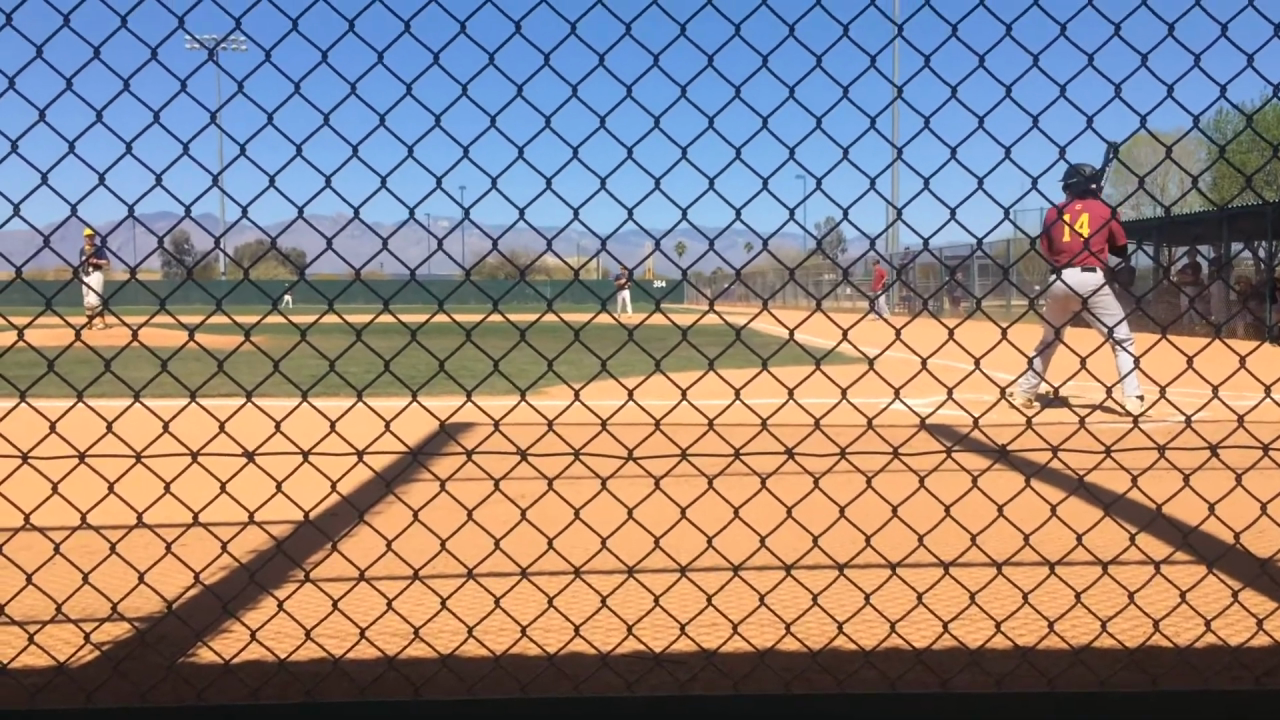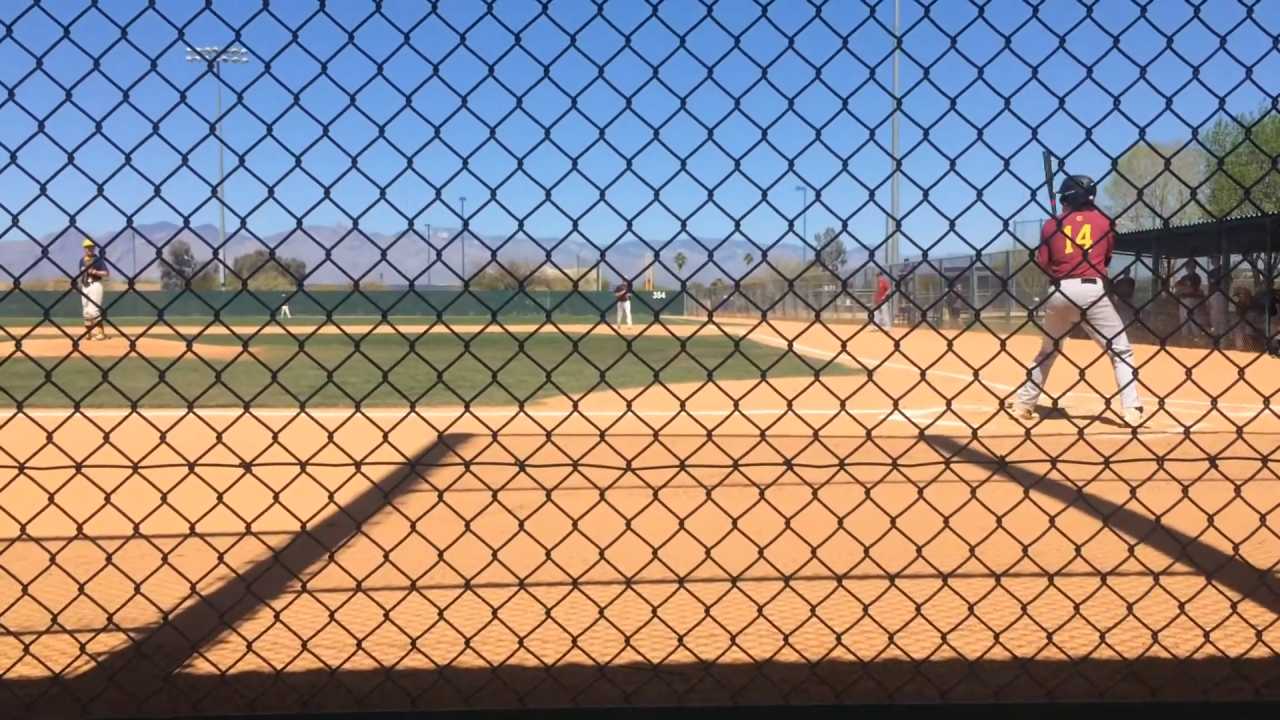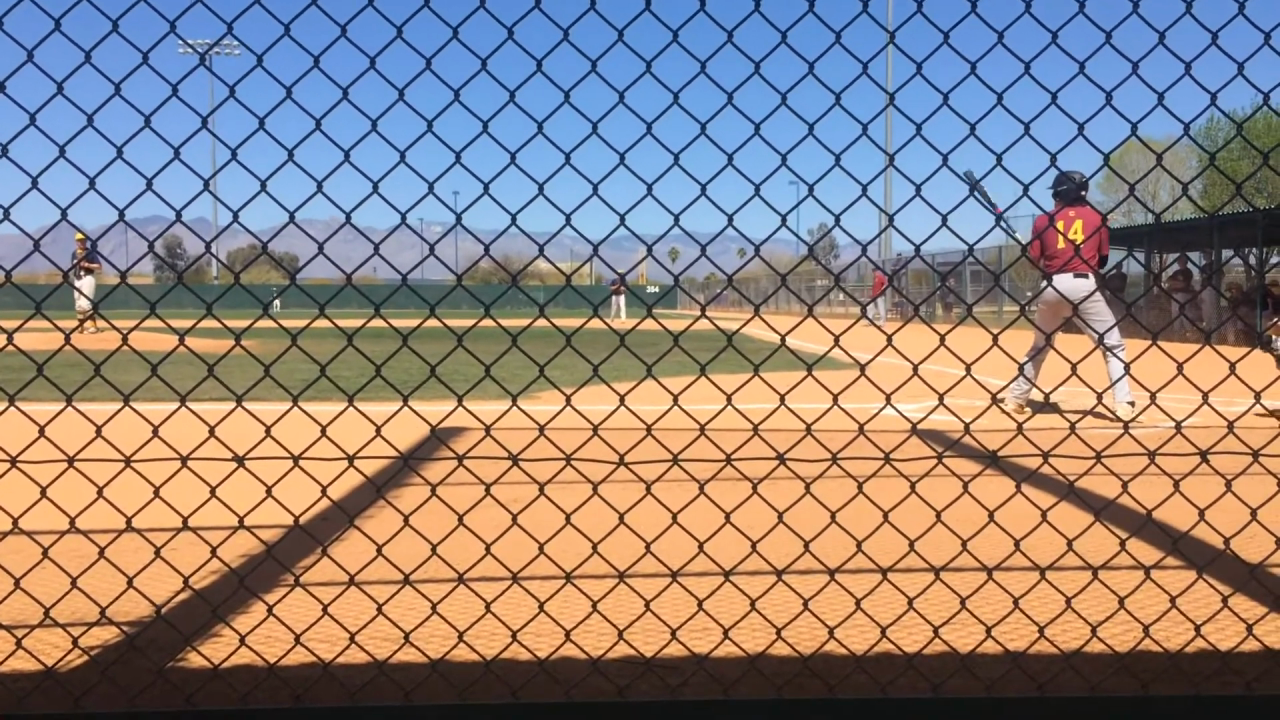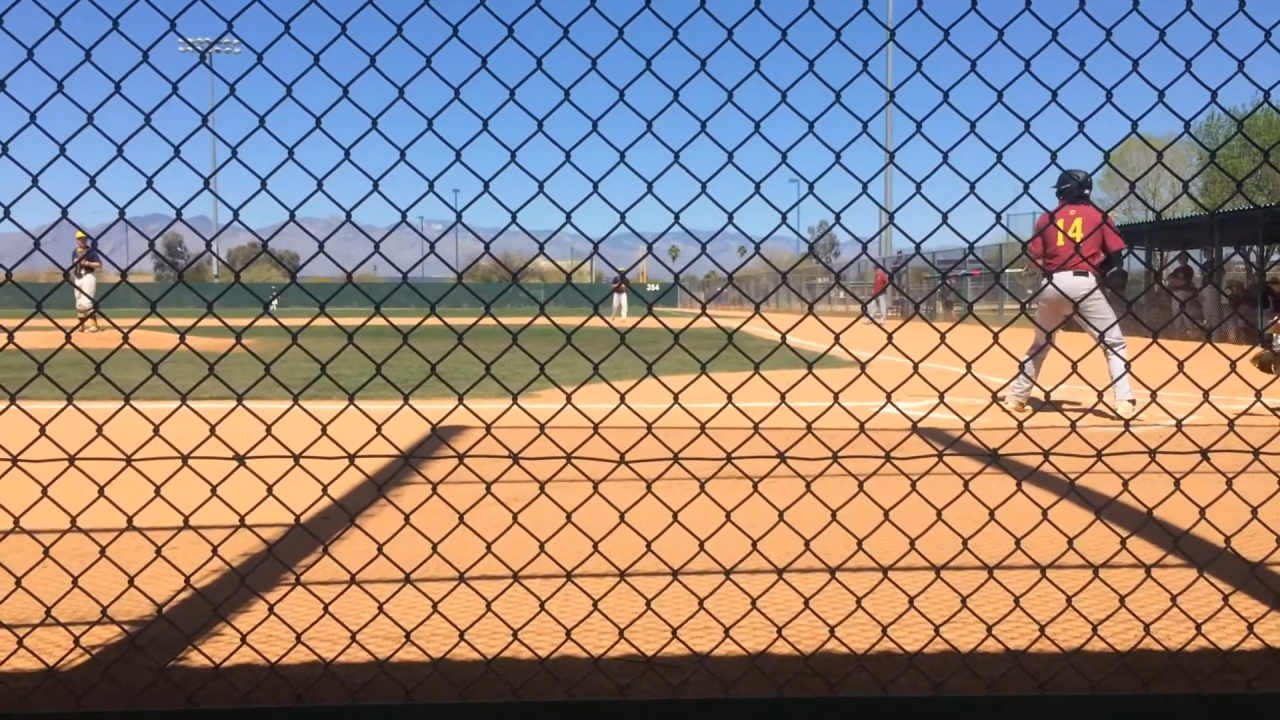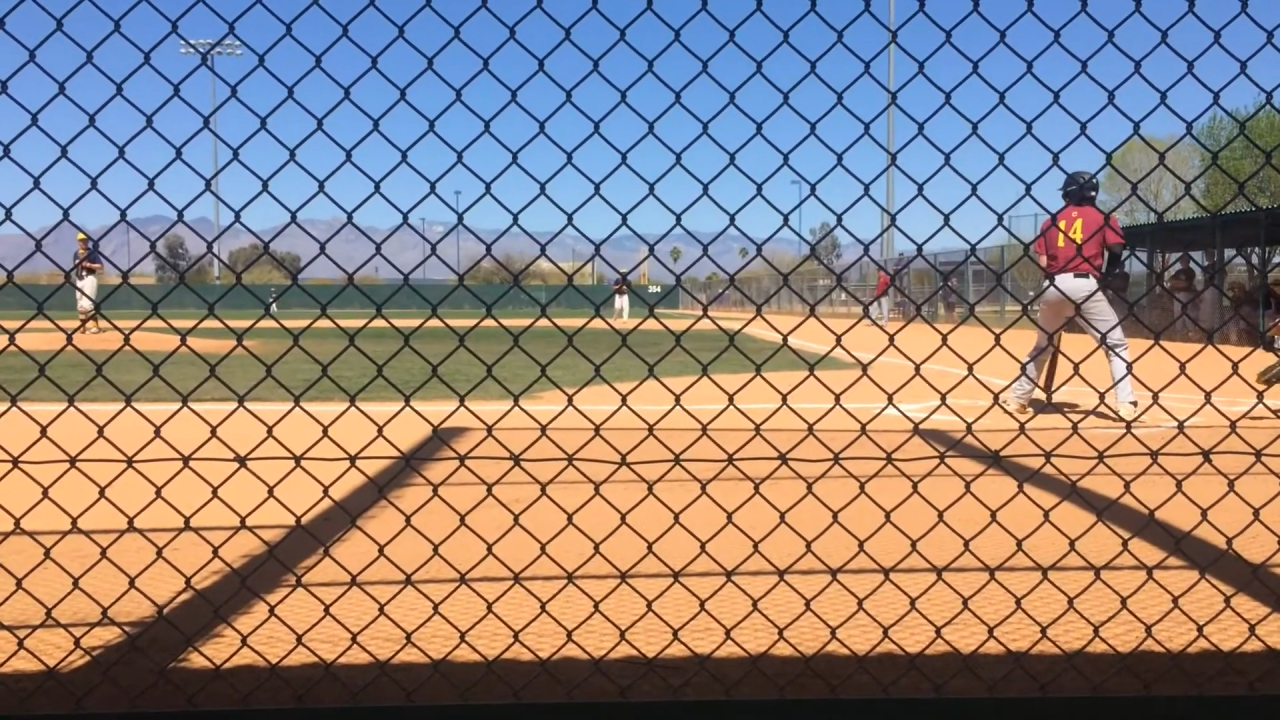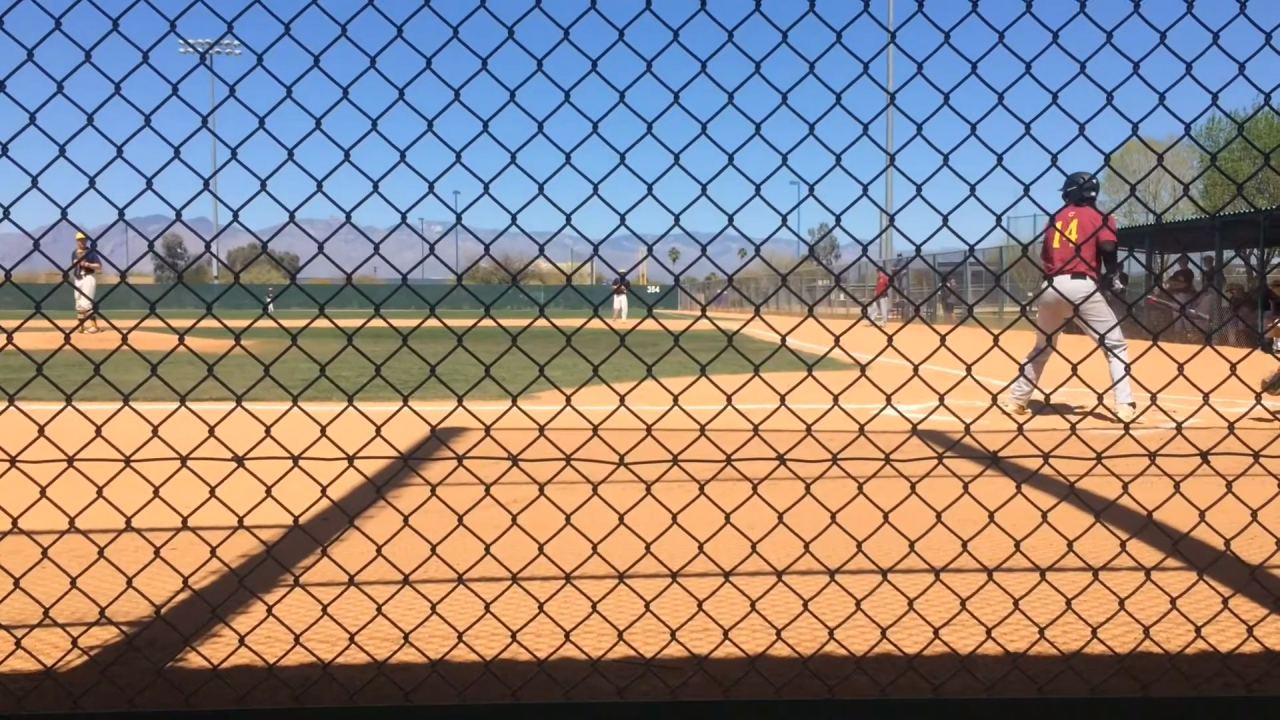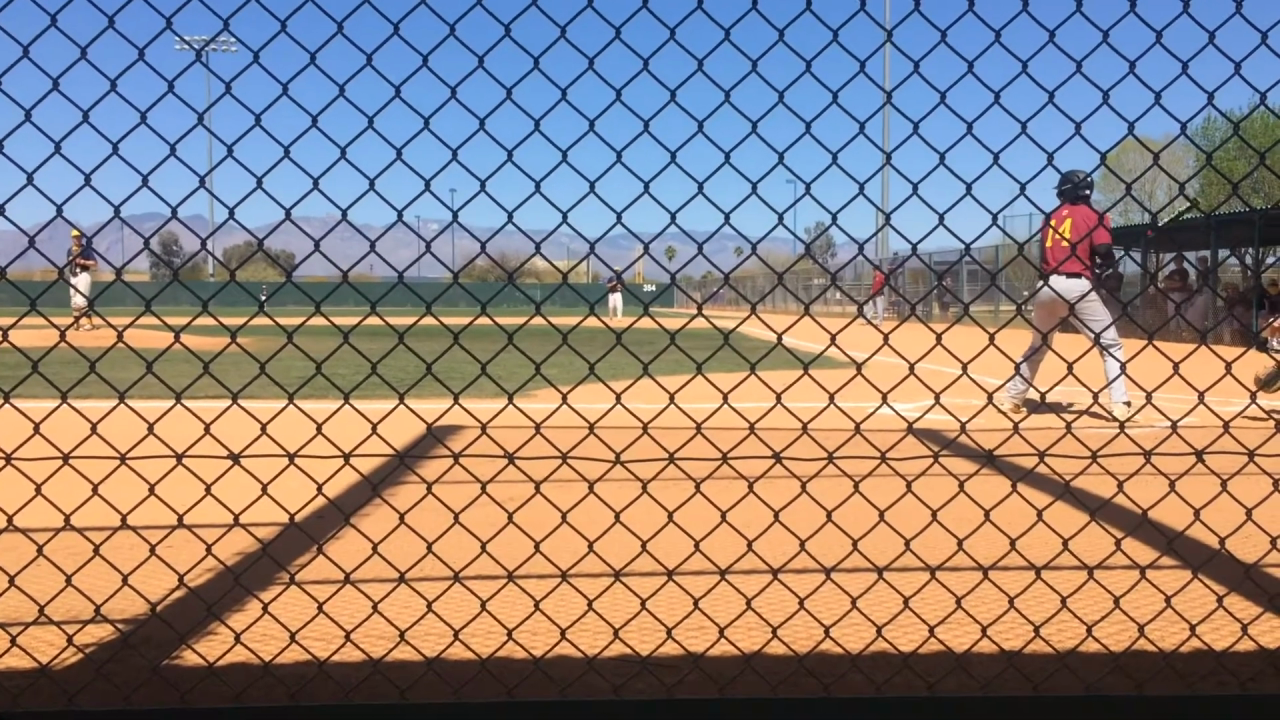
dt=0.2s
person 1, frame 1
left shoulder: (1054, 213)
right shoulder: (1105, 211)
left elbow: (1046, 254)
right elbow: (1122, 251)
left hip: (1060, 281)
right hip: (1091, 279)
left knee: (1049, 340)
right knee: (1122, 339)
left ankle: (1023, 394)
right ankle: (1132, 399)
person 1, frame 2
left shoulder: (1051, 225)
right shoulder: (1104, 222)
left elbow: (1044, 266)
left hip: (1059, 292)
right hip: (1091, 290)
left knee: (1047, 351)
right knee: (1121, 351)
left ankle: (1022, 405)
right ankle: (1131, 409)
person 1, frame 3
left shoulder: (1043, 220)
right shoulder: (1096, 218)
left elbow: (1035, 261)
right elbow: (1102, 259)
left hip: (1052, 287)
right hip: (1084, 285)
left knee: (1039, 346)
right knee: (1113, 345)
left ankle: (1015, 400)
right ankle: (1123, 404)
person 1, frame 4
left shoulder: (1047, 218)
right shoulder: (1098, 216)
left elbow: (1037, 261)
right elbow: (1115, 255)
left hip: (1052, 284)
right hip: (1084, 283)
left knee: (1040, 344)
right knee: (1114, 343)
left ankle: (1015, 397)
right ankle: (1124, 402)
person 1, frame 5
left shoulder: (1052, 220)
right shoulder: (1102, 217)
left elbow: (1043, 261)
right elbow: (1116, 249)
right wrist: (1105, 272)
left hip: (1053, 286)
right hip: (1085, 285)
left knee: (1042, 345)
right knee: (1117, 345)
left ankle: (1017, 399)
right ankle: (1126, 404)
person 1, frame 6
left shoulder: (1056, 219)
right shoulder: (1099, 217)
left elbow: (1045, 260)
right elbow: (1108, 247)
right wrist: (1111, 273)
left hip: (1051, 287)
right hip: (1082, 286)
left knee: (1042, 347)
right knee: (1116, 346)
left ankle: (1016, 400)
right ankle: (1125, 405)
person 1, frame 7
left shoulder: (1051, 217)
right shoulder: (1093, 216)
right elbow: (1103, 250)
right wrist: (1110, 259)
left hip: (1047, 287)
right hip: (1077, 286)
left knee: (1038, 346)
right knee: (1110, 345)
left ankle: (1011, 399)
right ankle: (1120, 404)
